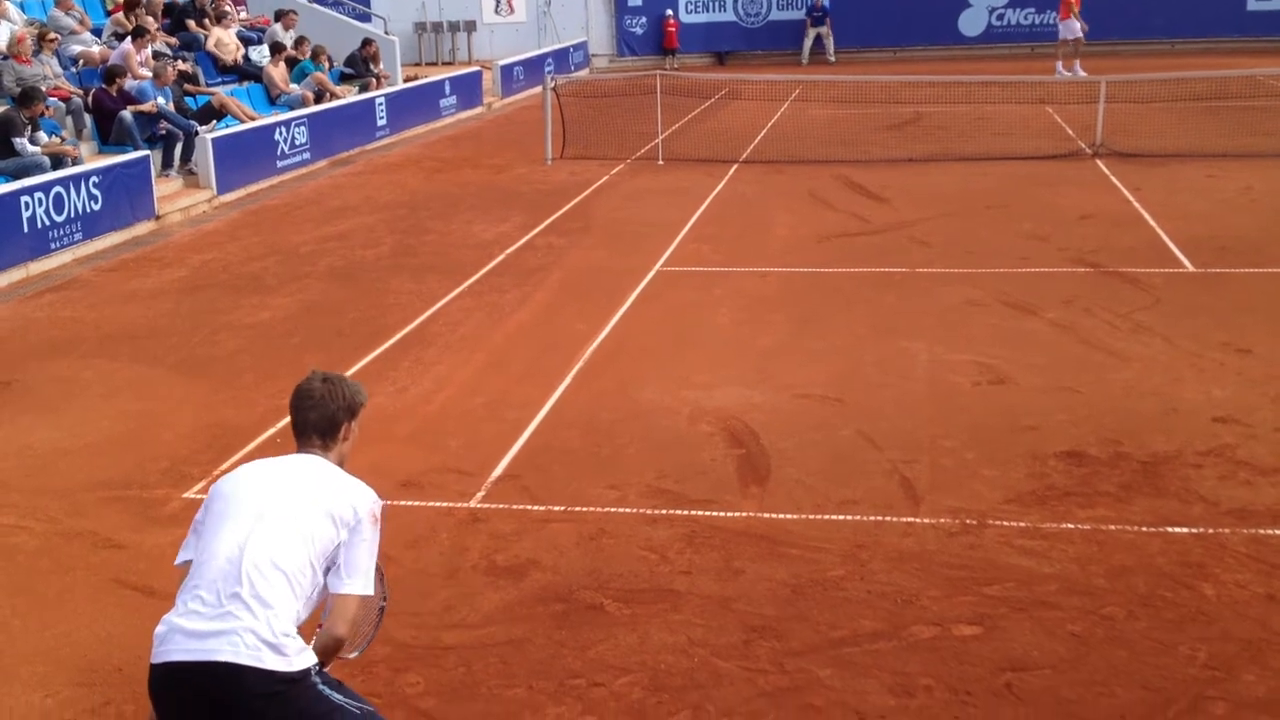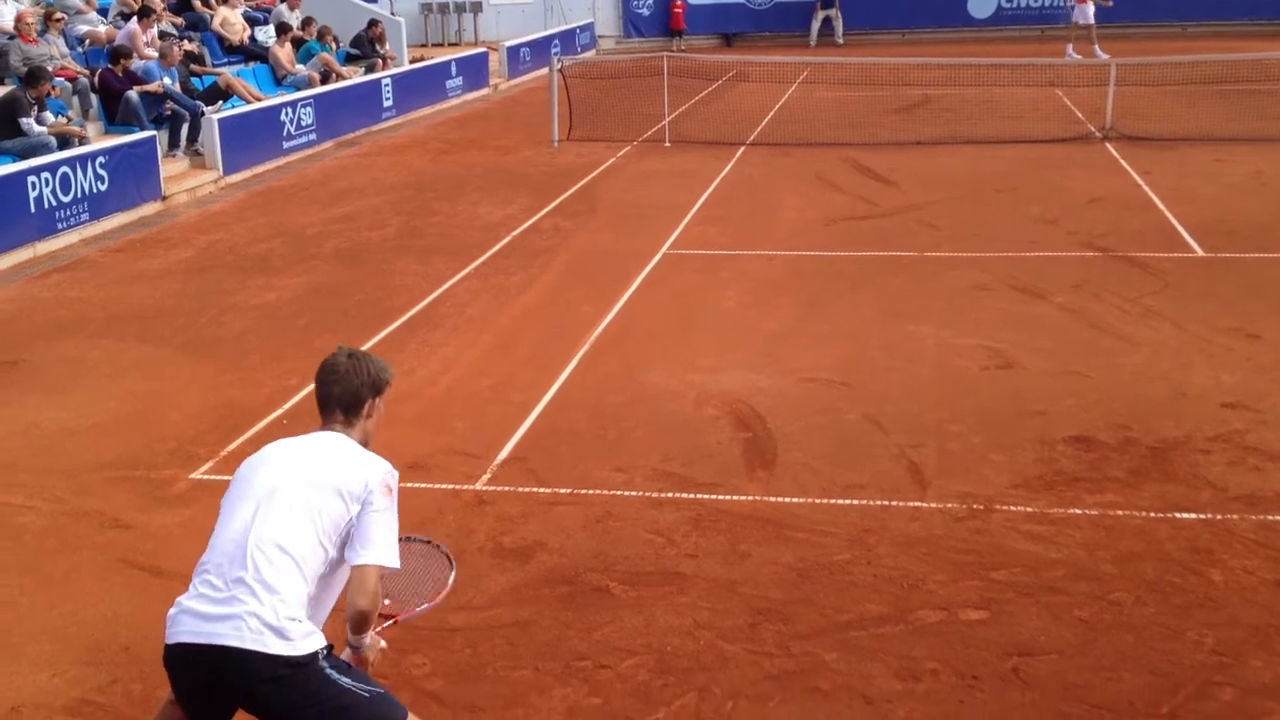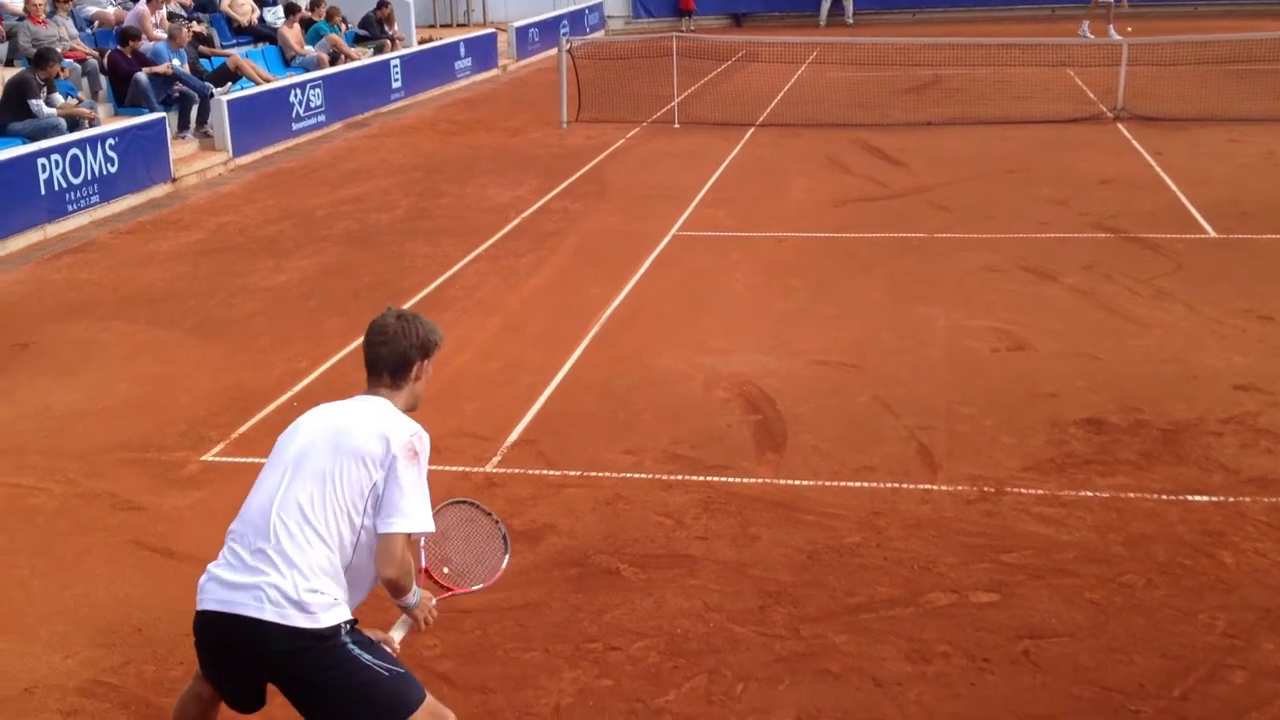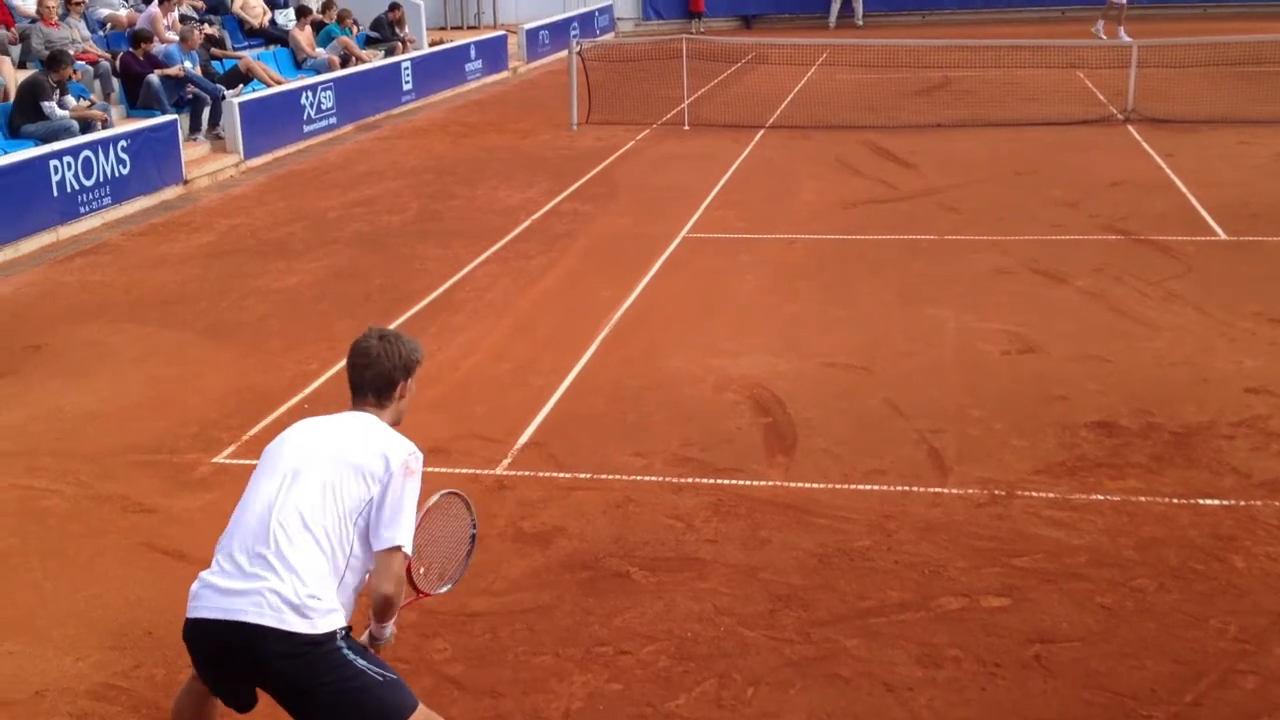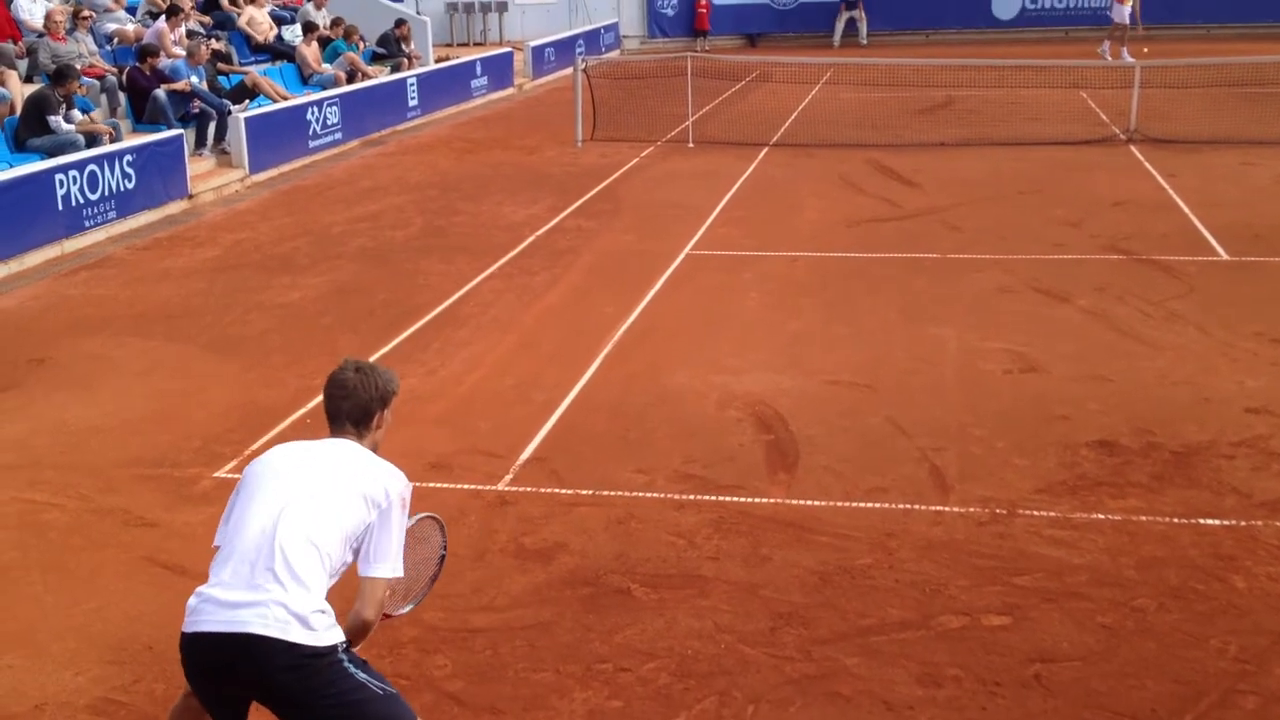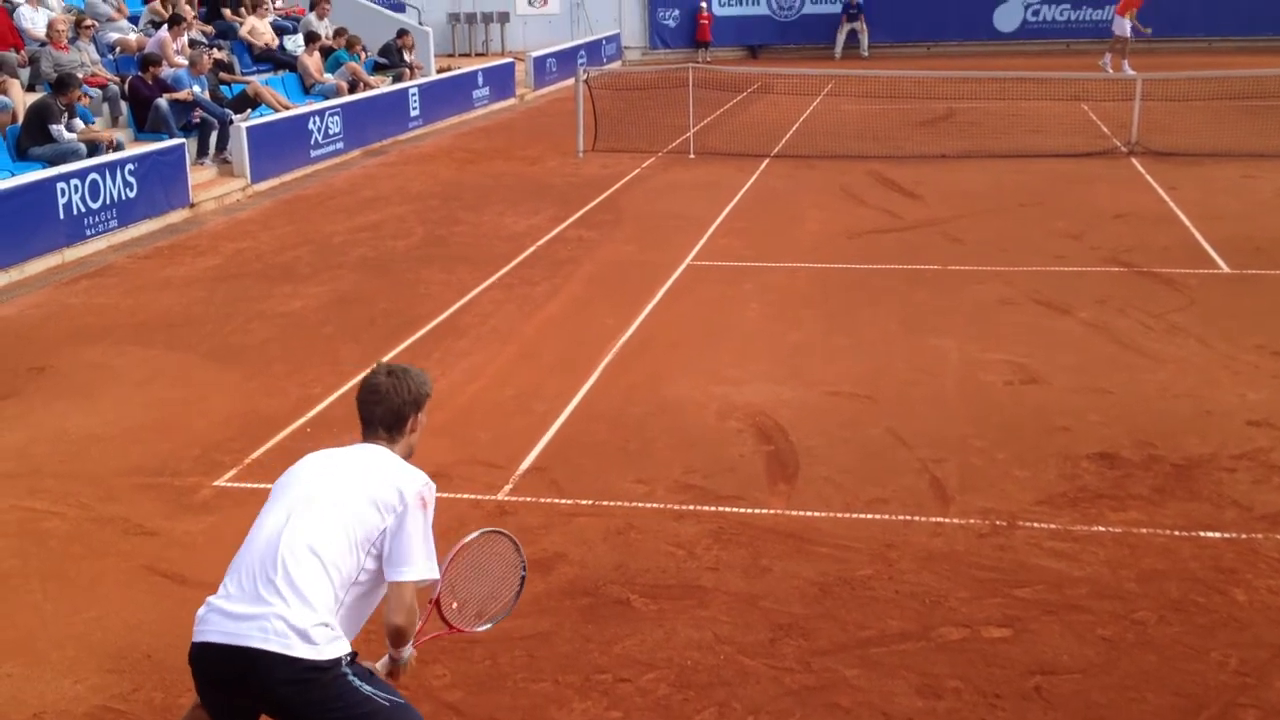
dt=0.3s
person 1, frame 1
left shoulder: (232, 479)
right shoulder: (356, 497)
right elbow: (338, 629)
right wrist: (307, 676)
left hip: (175, 657)
right hip: (261, 666)
person 1, frame 2
left shoulder: (263, 456)
right shoulder: (372, 471)
right elbow: (362, 601)
right wrist: (360, 642)
left hip: (188, 637)
right hip: (270, 649)
person 1, frame 3
left shoulder: (314, 419)
right shoulder: (402, 434)
right elbow: (391, 567)
left wrist: (359, 633)
right wrist: (413, 600)
left hip: (219, 603)
right hip: (293, 619)
left knee: (209, 684)
person 1, frame 4
left shoulder: (295, 432)
right shoulder: (396, 451)
right elbow: (387, 585)
right wrist: (381, 630)
left hip: (208, 613)
right hip: (287, 627)
left knee: (207, 679)
person 1, frame 5
left shoulder: (268, 459)
right shoulder: (387, 479)
right elbow: (367, 611)
right wrist: (339, 649)
left hip: (207, 628)
right hip: (291, 639)
person 1, frame 6
left shoulder: (309, 463)
right shoulder: (410, 484)
right elbow: (398, 616)
left wrist: (349, 669)
right wrist: (401, 657)
left hip: (215, 639)
right hip: (292, 654)
